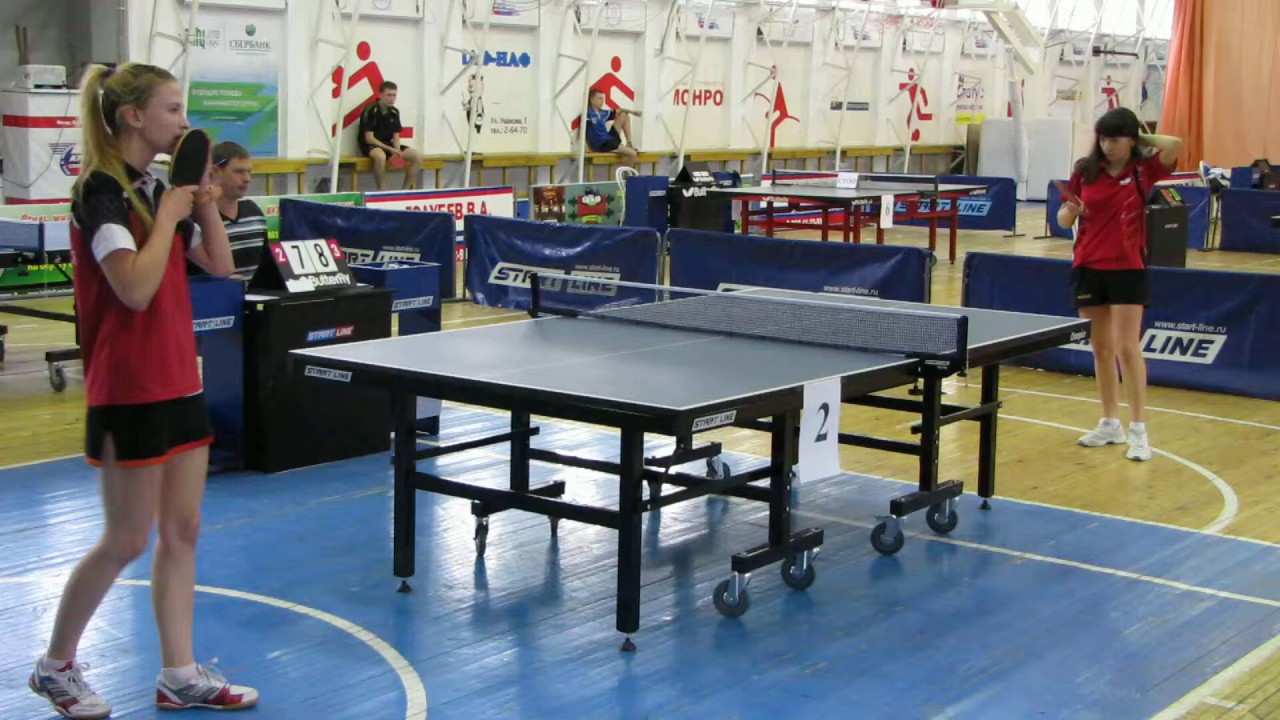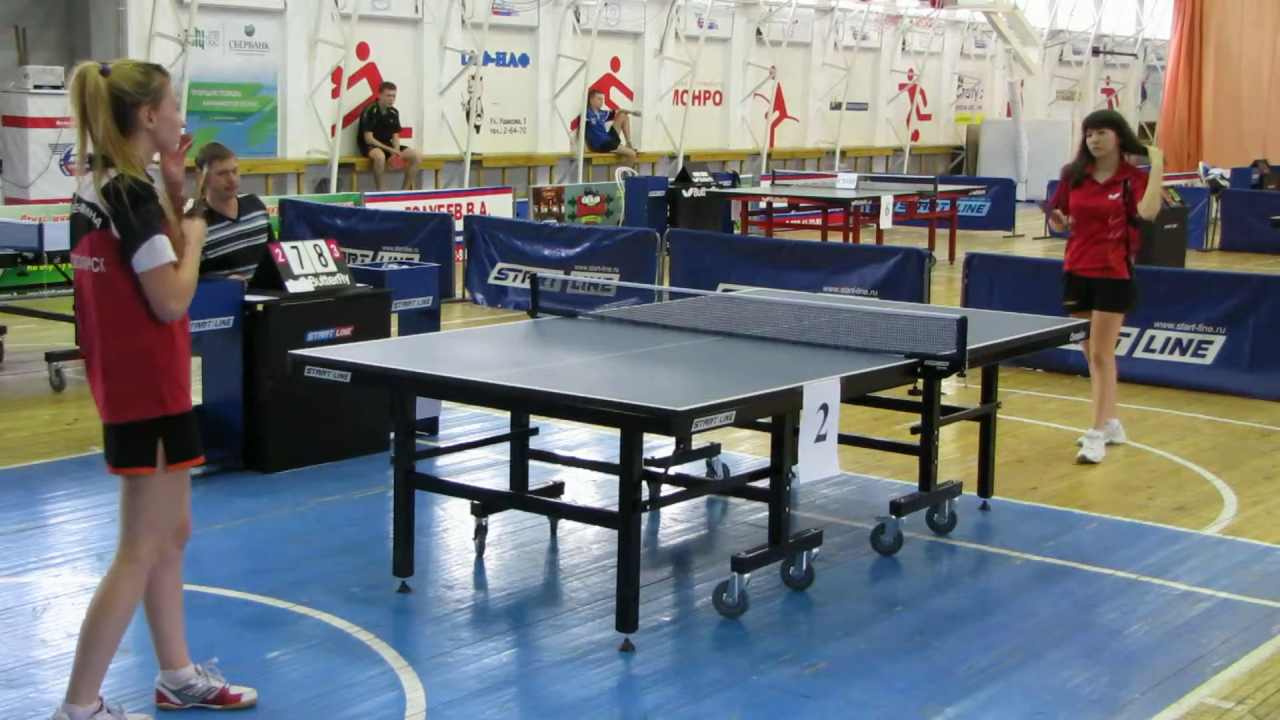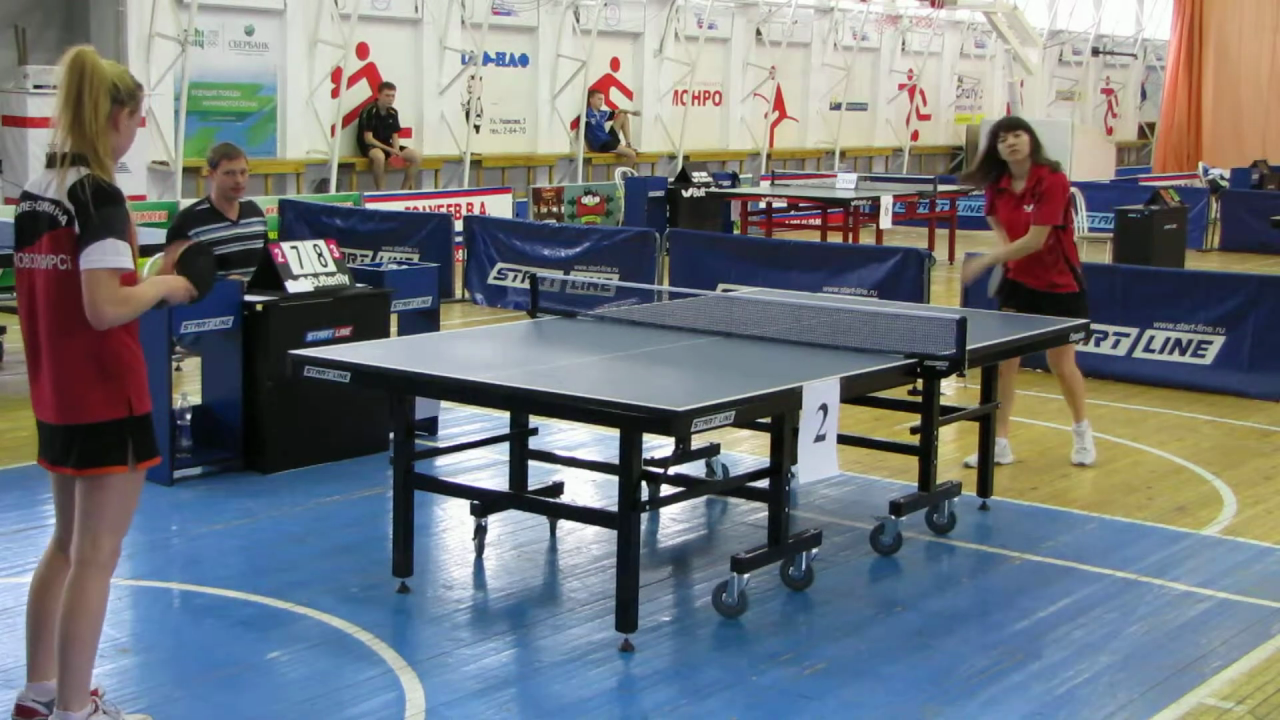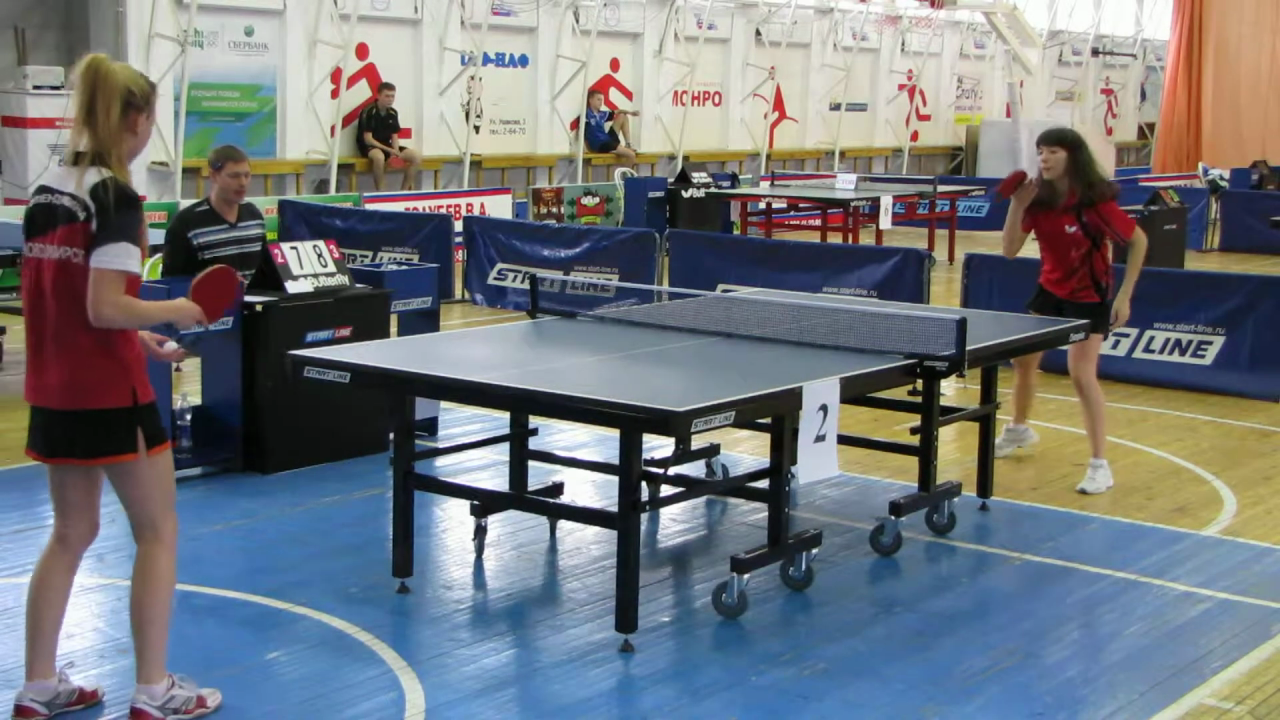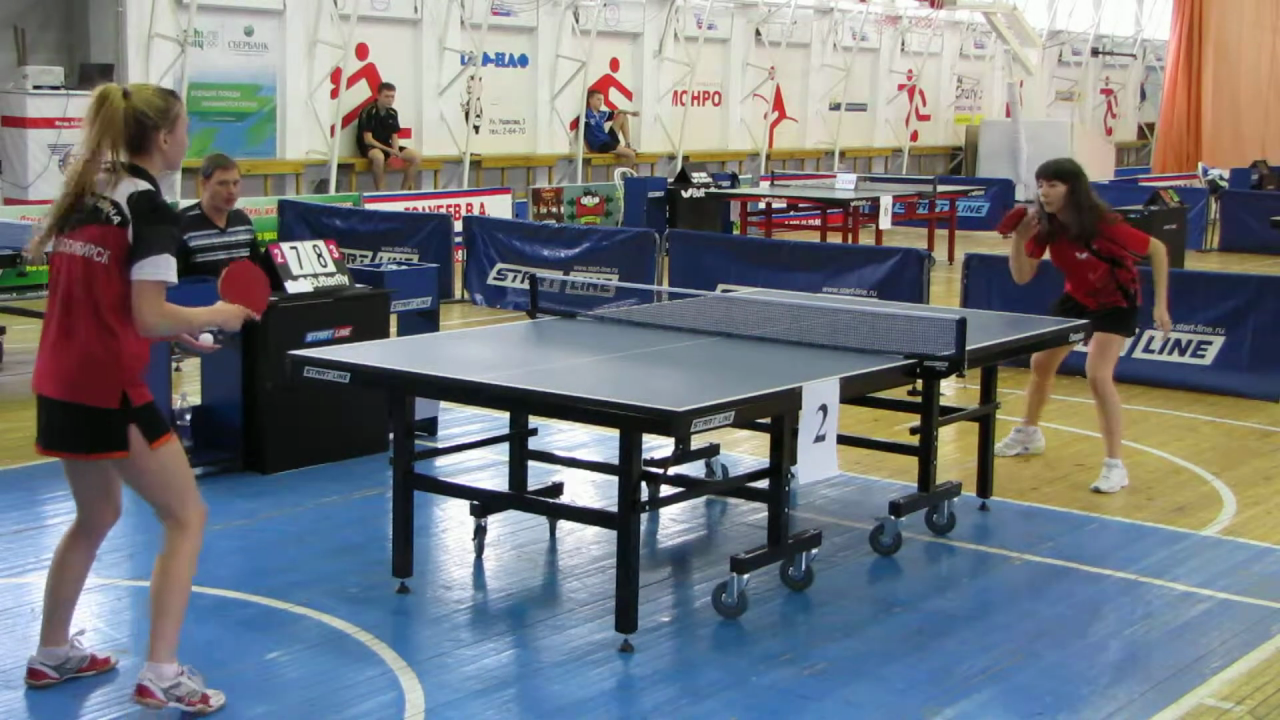
dt=1s
person 1, frame 1
left shoulder: (158, 187)
right shoulder: (99, 188)
left elbow: (221, 265)
right elbow: (135, 287)
left wrist: (204, 200)
right wrist: (169, 216)
left hip: (180, 379)
right hip: (130, 389)
left knee: (182, 532)
right knee: (127, 540)
right ankle: (56, 663)
person 1, frame 2
left shoulder: (98, 186)
right shoulder: (133, 193)
left elbow: (146, 264)
right elbow: (171, 301)
left wrist: (175, 189)
right wrist: (194, 241)
left hip: (126, 386)
right hip: (149, 391)
left knee: (169, 535)
right knee: (140, 553)
person 1, frame 3
left shoulder: (36, 191)
right shoulder: (97, 194)
right elbow: (103, 307)
left wrist: (147, 268)
right wrist: (164, 286)
left hip: (56, 398)
right hip: (105, 400)
left knee: (68, 543)
right knee: (96, 557)
person 1, frame 4
left shoulder: (46, 191)
right shoulder: (115, 196)
left elbow: (61, 294)
right elbow: (106, 309)
right wrist: (172, 311)
left hip: (54, 392)
right hip: (109, 395)
left knee: (69, 534)
right knee: (158, 535)
person 1, frame 5
left shoulder: (84, 195)
right shoulder: (148, 207)
right elbow: (149, 318)
left wrist: (170, 327)
right wrist: (216, 313)
left hip: (58, 387)
right hip: (108, 391)
left knee: (97, 515)
right knee: (187, 518)
left ankle: (51, 653)
right ankle: (162, 673)
person 2, frame 1
left shoulder: (1143, 171)
right shoulder: (1084, 171)
left elbow: (1175, 144)
right elbow: (1063, 220)
left wrist: (1142, 138)
right wrist: (1070, 210)
left hip: (1127, 269)
right hip: (1088, 268)
left knee: (1127, 348)
right knee: (1100, 348)
left ankle: (1138, 430)
right ankle: (1110, 423)
person 2, frame 2
left shoulder: (1136, 178)
right shoulder: (1074, 175)
left elbow: (1148, 213)
right elbow: (1058, 217)
left wrist: (1157, 164)
right wrist: (1059, 223)
left hip: (1114, 275)
right hip: (1077, 272)
left knee: (1102, 355)
right knee: (1092, 355)
left ankle: (1097, 435)
right ankle: (1110, 423)
person 2, frame 3
left shoulder: (1053, 181)
right shoulder: (997, 186)
left elbow: (1035, 241)
left wrist: (984, 261)
right wrist: (1004, 253)
left hip: (1059, 286)
right hip: (1018, 283)
left knee: (1063, 365)
right knee: (1003, 363)
left ankle: (1081, 430)
right ankle: (1000, 444)
person 2, frame 4
left shoulder: (1096, 202)
right shoulder: (1038, 198)
left elbow: (1139, 241)
right elbow: (1010, 250)
left wrist: (1124, 295)
right wrist: (1017, 206)
left hip: (1088, 296)
right hip: (1049, 289)
left knee: (1082, 376)
right knee: (1023, 359)
left ankle: (1099, 465)
right ankle: (1019, 429)
person 2, frame 5
left shoulder: (1103, 225)
right shoulder: (1043, 224)
left elbow: (1158, 250)
right elbow: (1022, 276)
left wrist: (1160, 305)
right wrist: (1019, 240)
left hip: (1116, 303)
right hip: (1077, 298)
left knee: (1097, 375)
right knee: (1040, 363)
left ankle: (1115, 465)
right ankle: (1027, 433)
